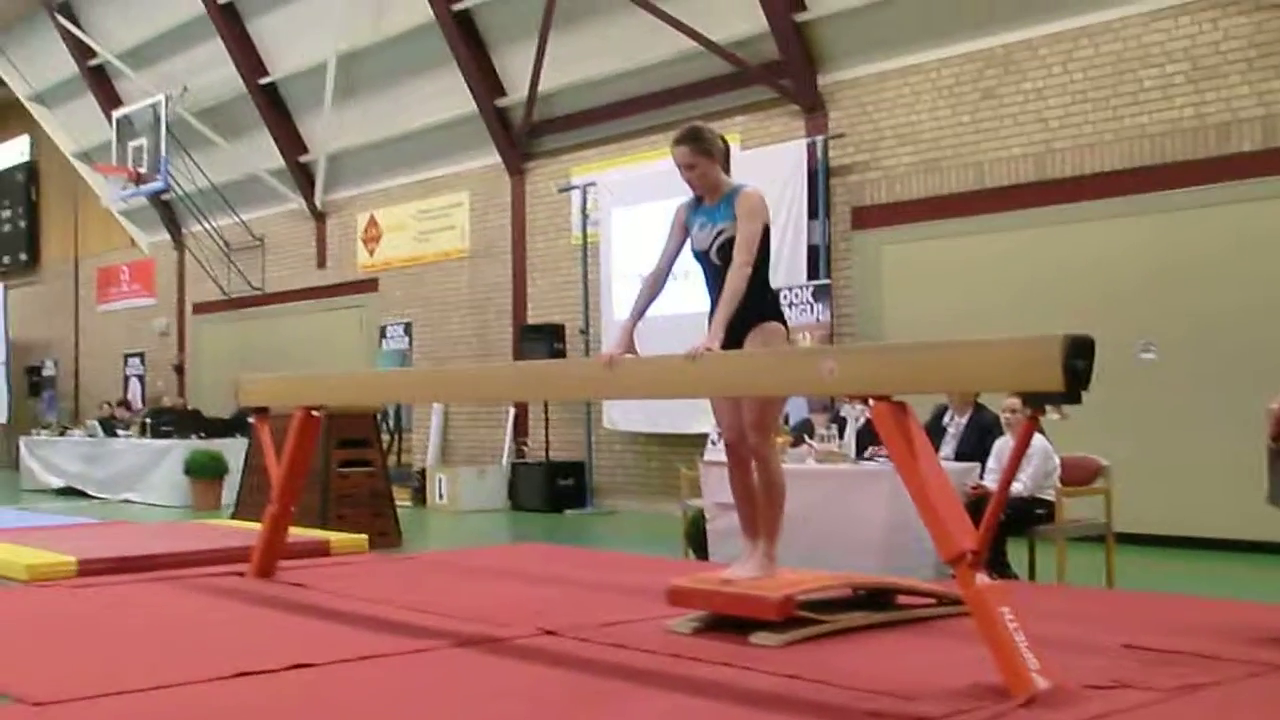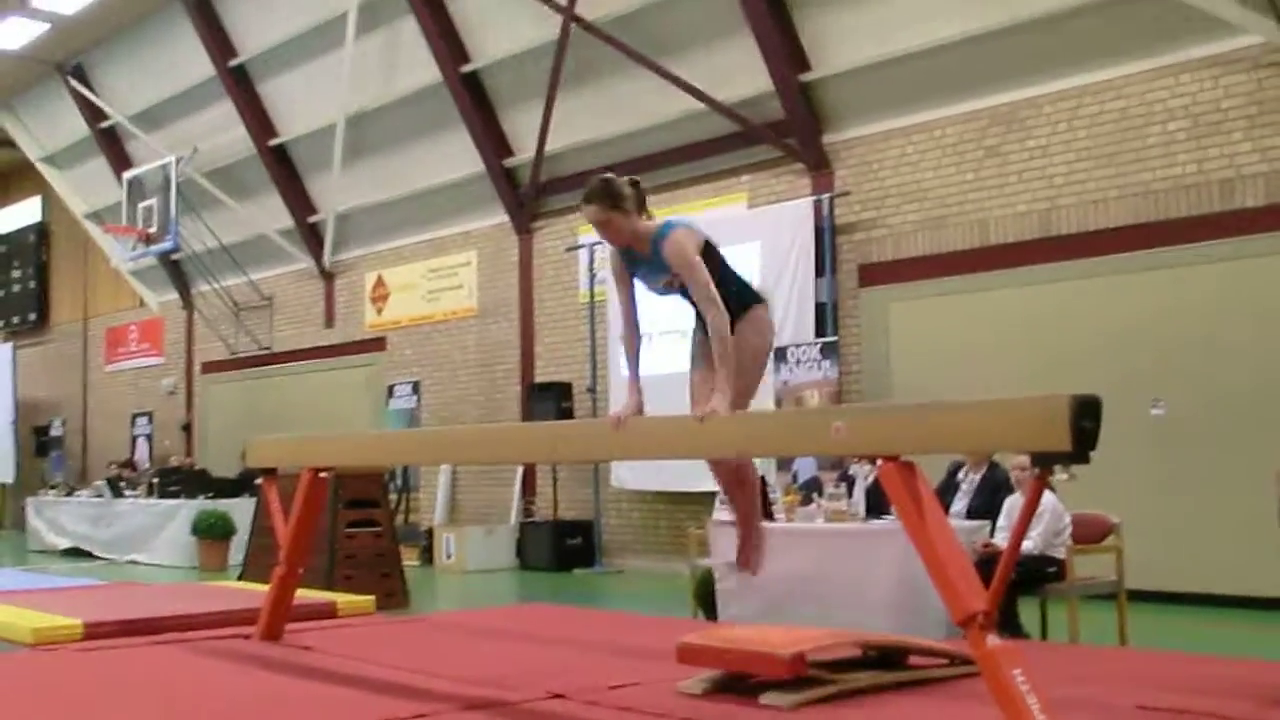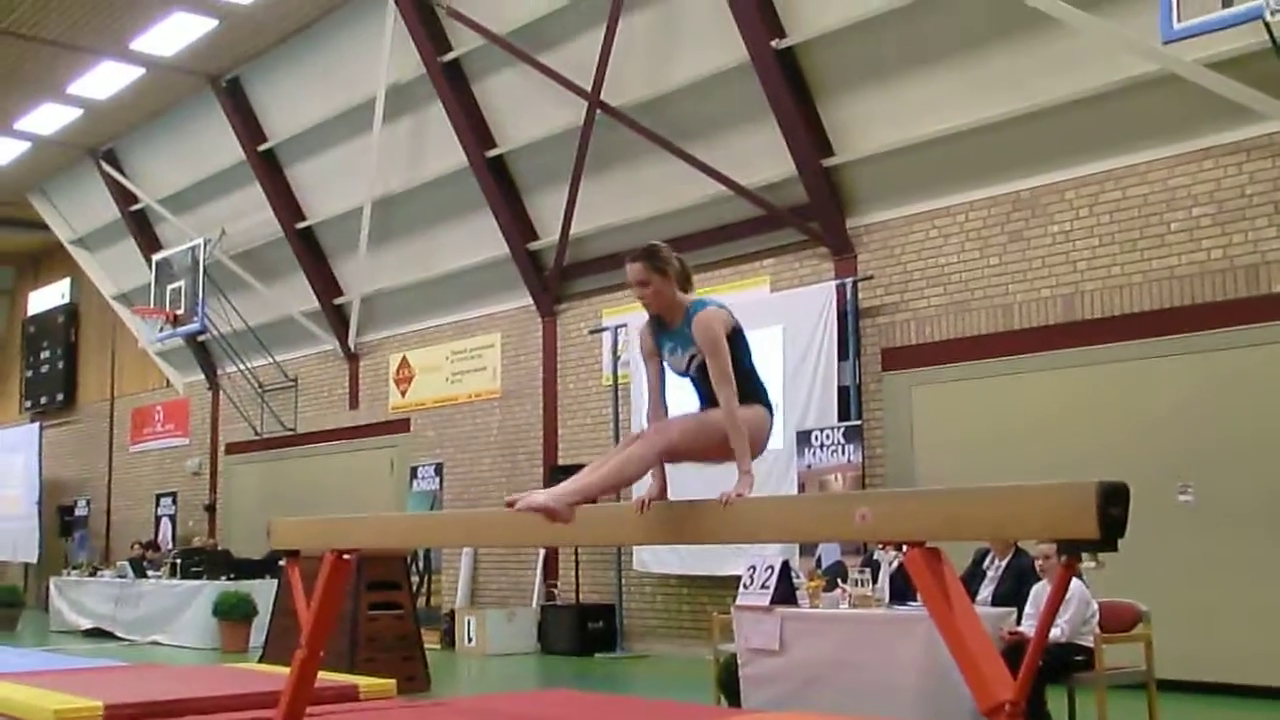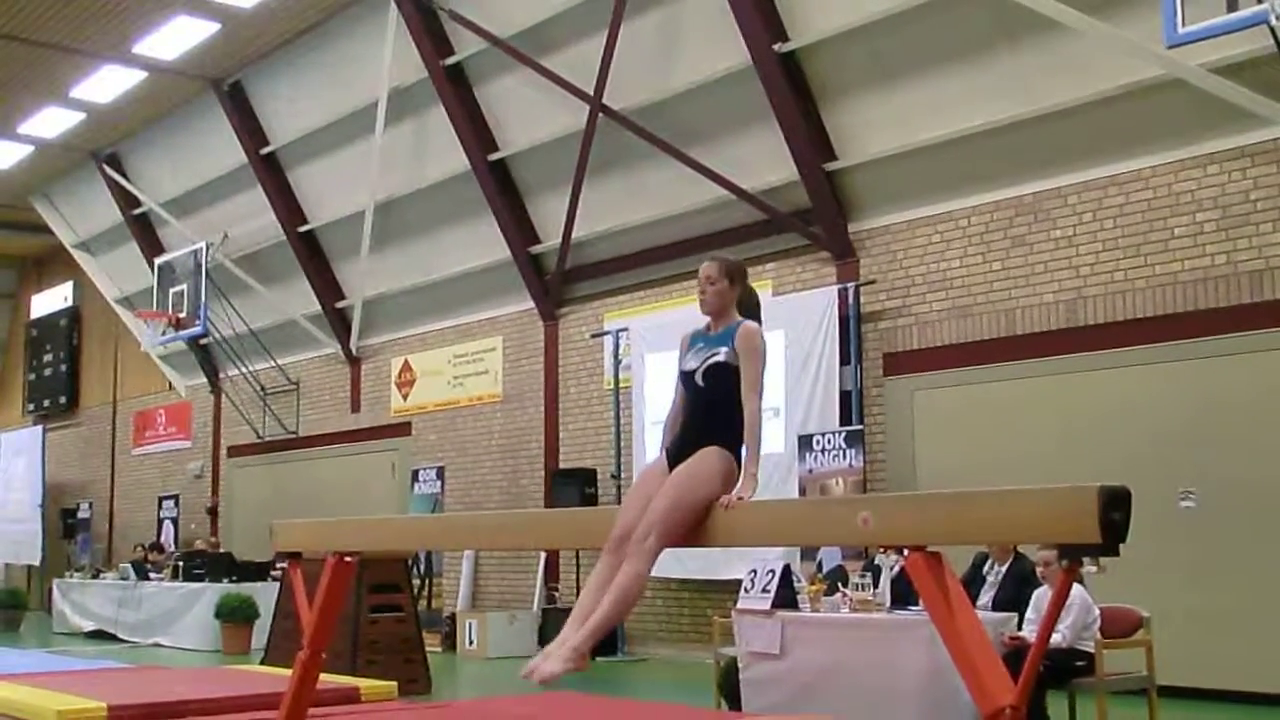
dt=0.7s
person 1, frame 1
left shoulder: (748, 200)
right shoulder: (687, 212)
left elbow: (742, 267)
right elbow: (659, 274)
left wrist: (714, 332)
right wrist: (627, 331)
left hip: (761, 324)
right hip: (722, 330)
left knee: (759, 443)
right knee: (734, 446)
left ankle: (766, 553)
right ankle: (751, 548)
person 1, frame 2
left shoulder: (674, 240)
right shoulder: (621, 255)
left elbow: (715, 310)
right elbow: (630, 325)
left wrist: (723, 390)
right wrist: (634, 393)
left hip: (746, 317)
right hip: (708, 329)
left ankle: (751, 532)
right ankle: (746, 523)
person 1, frame 3
left shoulder: (706, 318)
right shoulder: (651, 332)
left elbow: (727, 394)
right elbow: (657, 402)
left wrist: (745, 473)
right wrist: (658, 479)
left hip: (750, 417)
right hip: (717, 423)
left knee: (659, 439)
right knee: (635, 446)
left ankle: (565, 496)
person 1, frame 4
left shoulder: (746, 334)
right shoulder: (691, 340)
left elbow: (751, 403)
left wrist: (749, 477)
right wrist: (662, 465)
left hip: (717, 454)
right hip: (678, 452)
left knee: (643, 542)
right knee: (617, 541)
left ankle: (579, 645)
right ankle: (565, 638)
